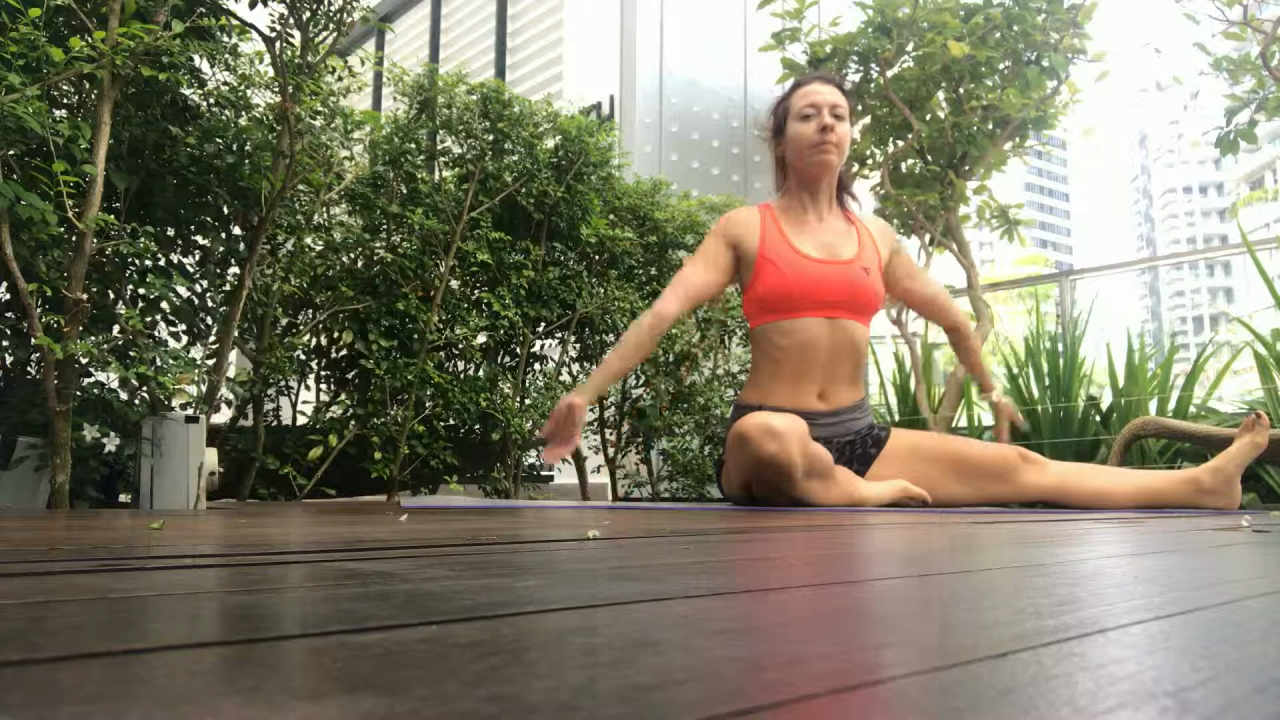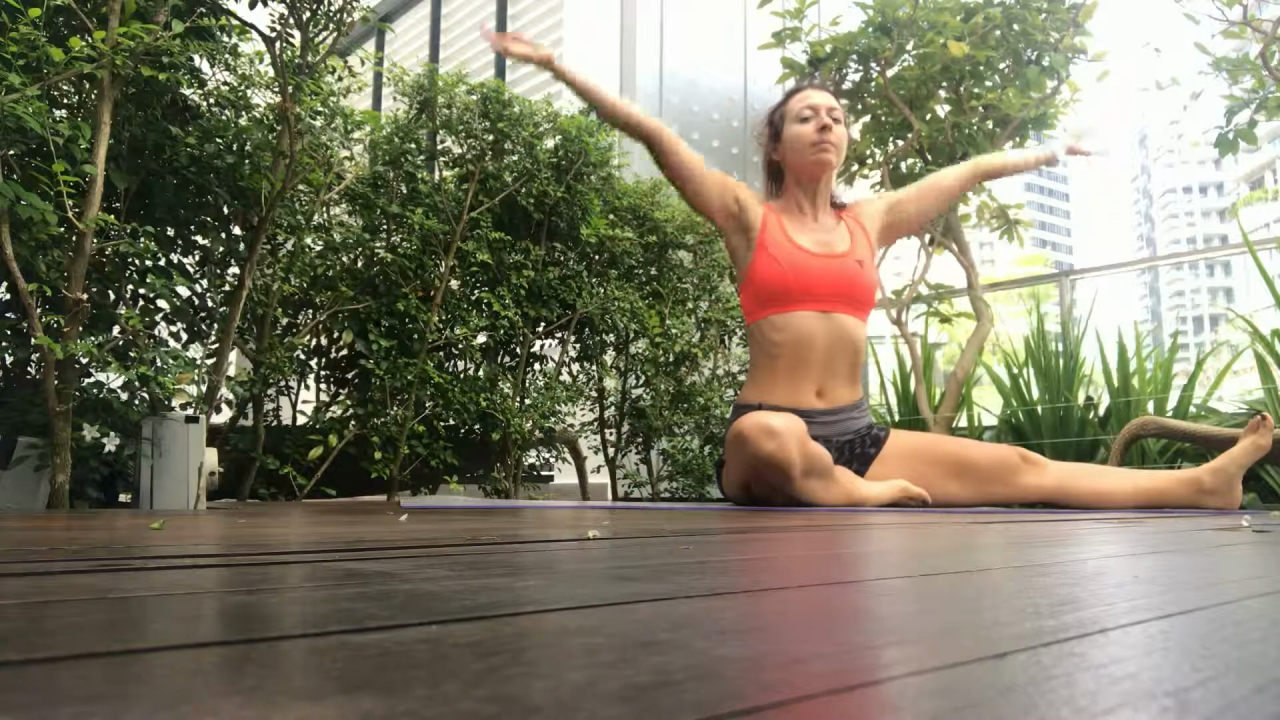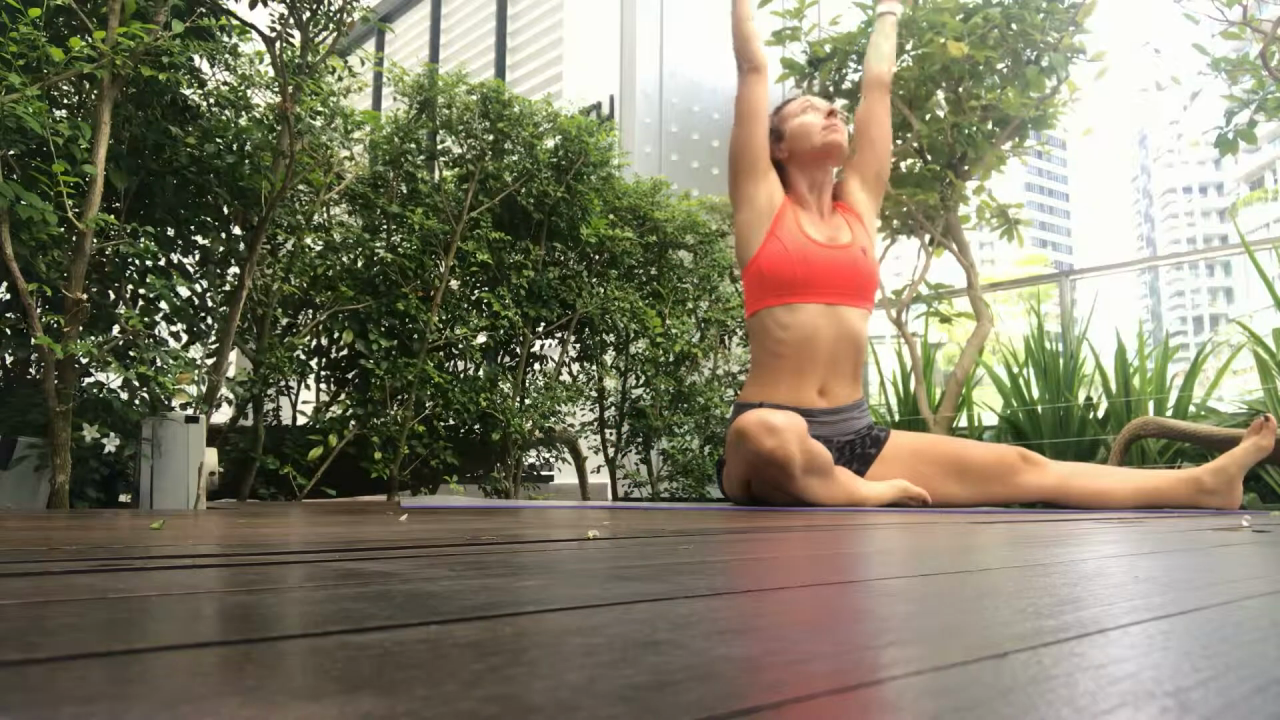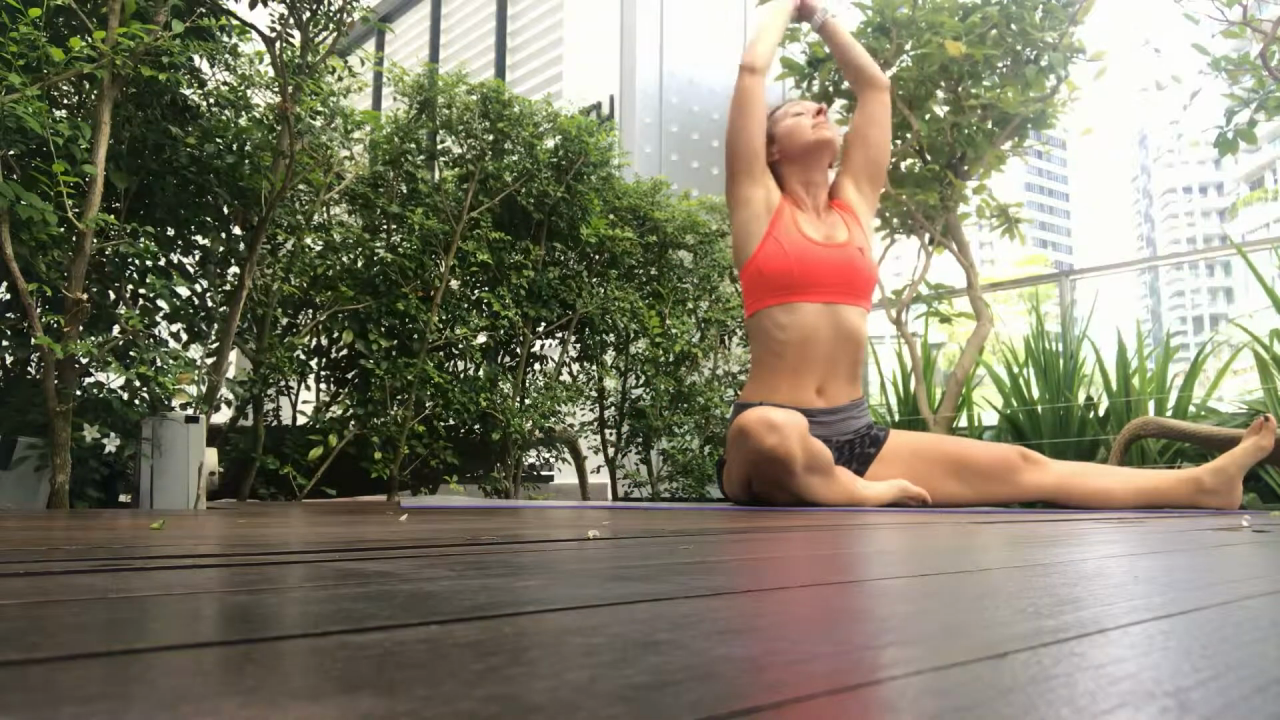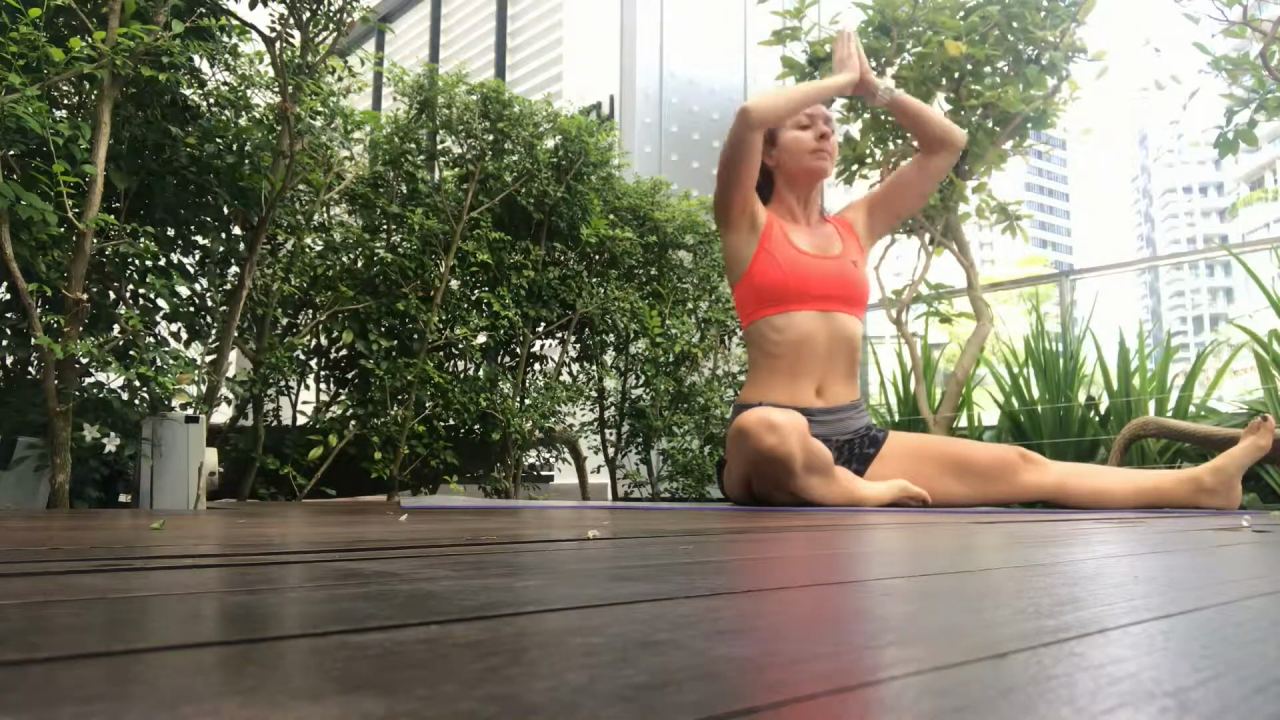
dt=0.5s
person 1, frame 1
left shoulder: (873, 236)
right shoulder: (747, 229)
left elbow: (945, 308)
right elbow: (663, 311)
left wrist: (988, 386)
right wrist: (586, 391)
left hip: (863, 433)
right hip: (763, 444)
left knee: (1018, 467)
right knee: (771, 437)
left ankle: (1198, 486)
right ankle: (869, 500)
person 1, frame 2
left shoulder: (870, 221)
right shoulder: (747, 217)
left elbow: (969, 170)
right elbow: (654, 134)
left wrist: (1048, 152)
right wrist: (554, 64)
left hip: (858, 434)
right hip: (766, 446)
left knee: (1020, 468)
right knee: (768, 437)
left ankle: (1193, 484)
right ankle: (868, 495)
person 1, frame 3
left shoulder: (858, 207)
right shoulder: (762, 205)
left elbow: (877, 85)
right elbow: (753, 71)
left hip: (854, 436)
right hip: (768, 446)
left knee: (1024, 468)
right knee: (766, 433)
right ankle: (860, 497)
person 1, frame 4
left shoulder: (853, 207)
right shoulder: (759, 205)
left elbow: (873, 85)
right elbow: (751, 69)
left hip: (853, 436)
right hip: (771, 441)
left knee: (1023, 467)
right knee: (768, 430)
right ankle: (861, 496)
person 1, frame 5
left shoulder: (856, 228)
right shoulder: (747, 223)
left elbow: (948, 143)
right elbow: (749, 117)
left wrist: (873, 87)
right wrist: (837, 80)
left hip: (853, 436)
right hip: (772, 445)
left knee: (1022, 467)
right knee: (768, 433)
left ankle: (1198, 487)
right ankle: (863, 494)
